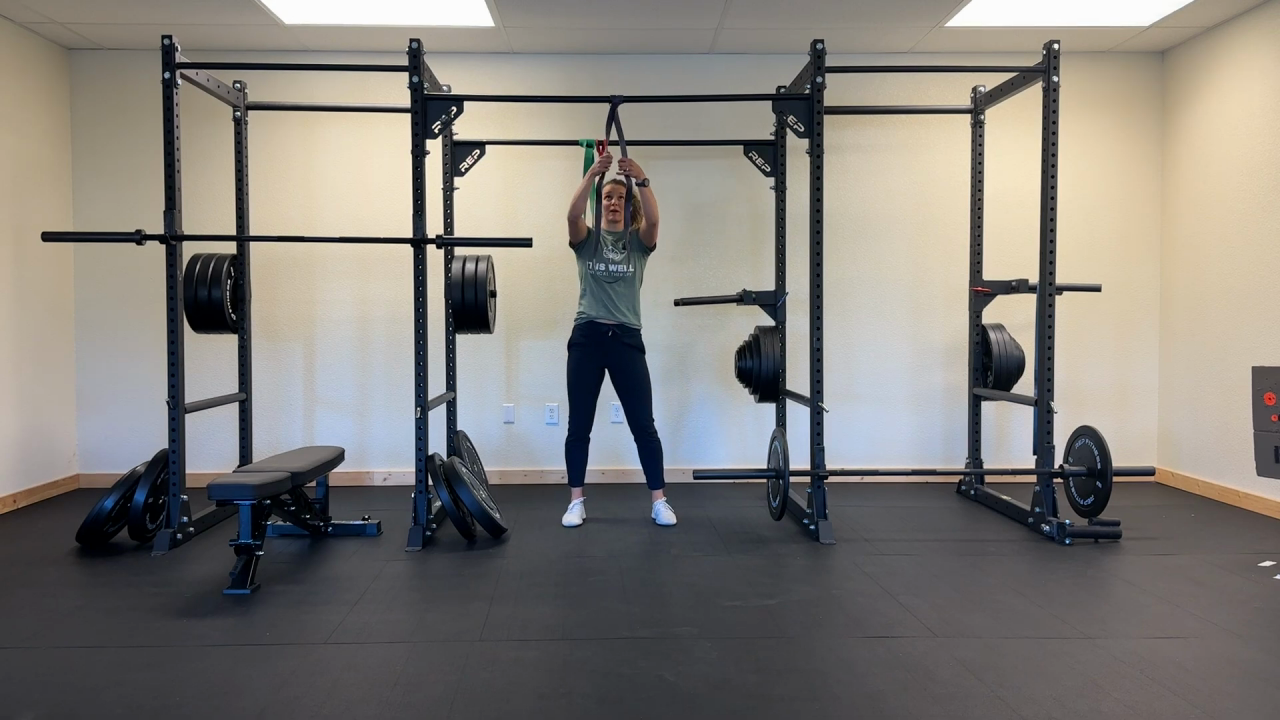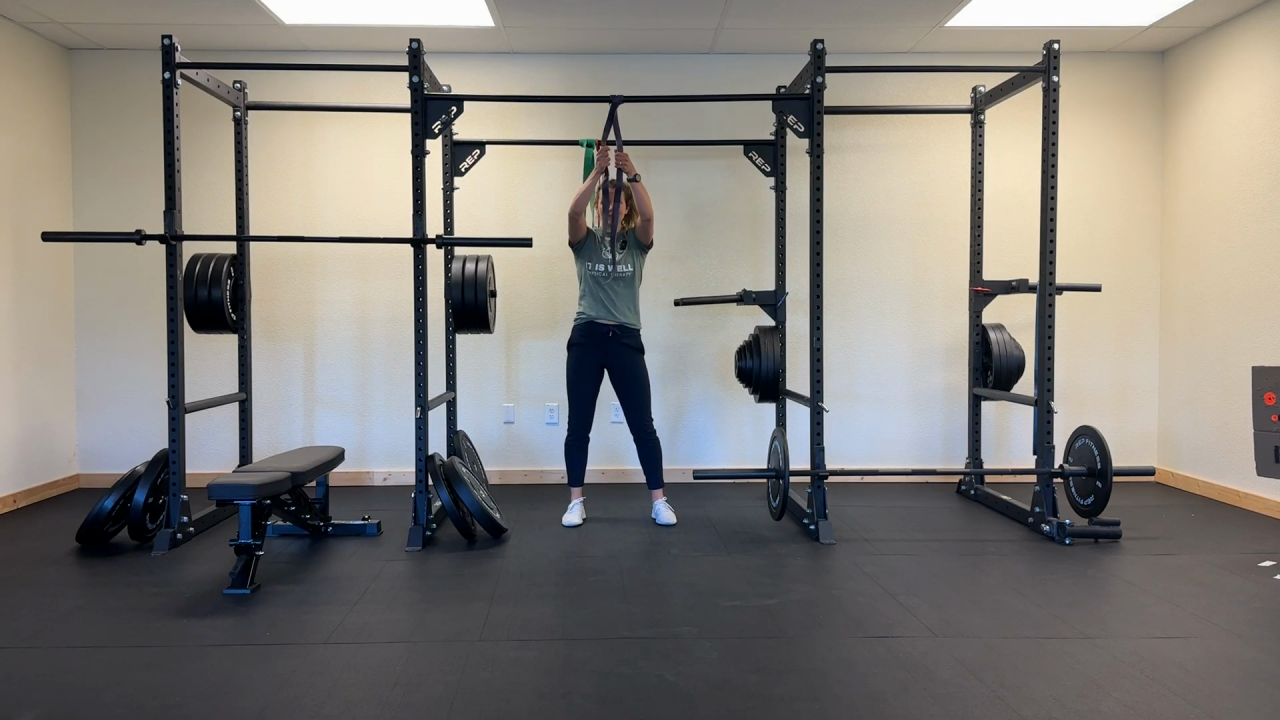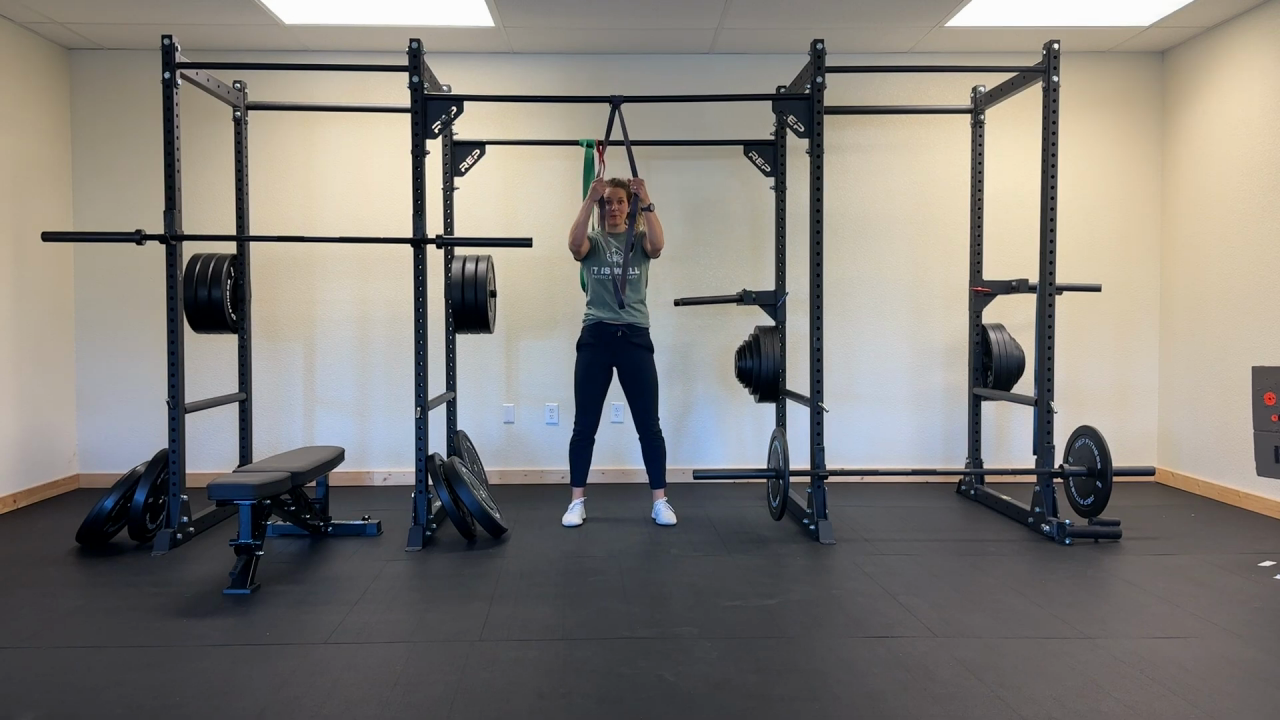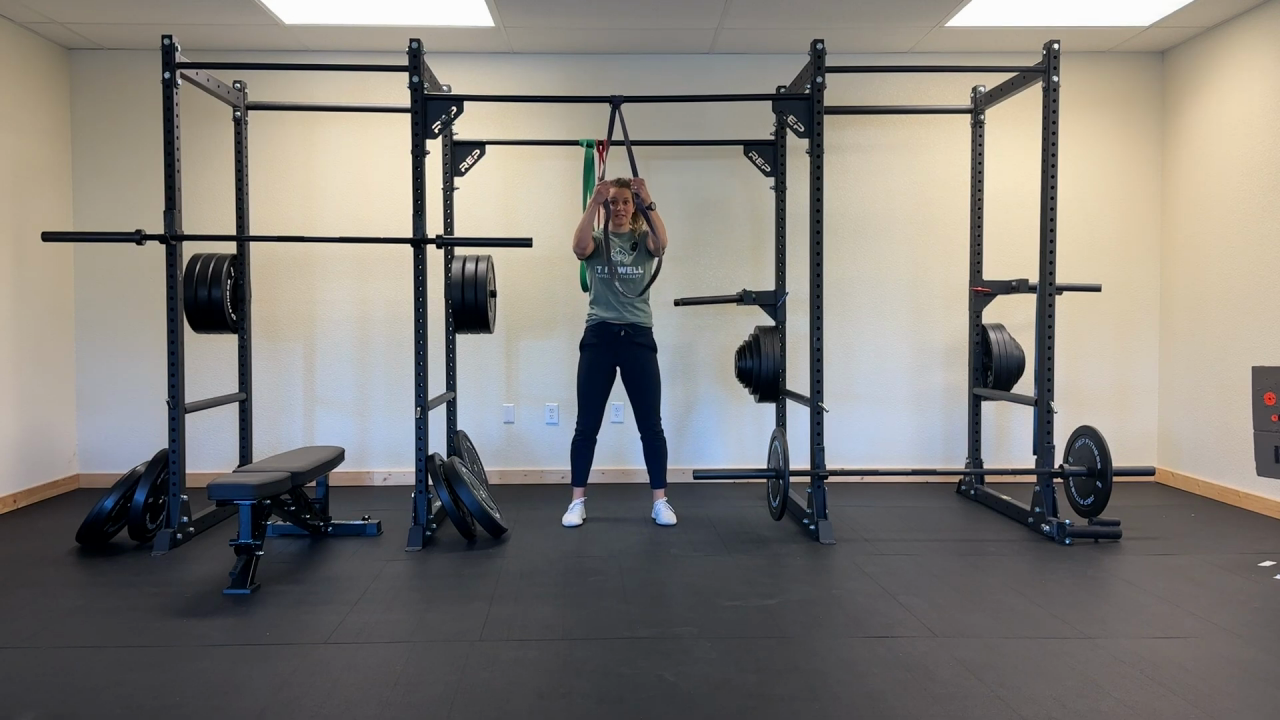
dt=0.3s
person 1, frame 1
left shoulder: (639, 240)
right shoulder: (586, 239)
left elbow: (653, 220)
right elbow: (572, 214)
left wrist: (642, 179)
right wrist: (591, 174)
left hip: (627, 339)
right hip: (587, 338)
left knee: (643, 425)
right knee: (579, 426)
left ankle: (659, 501)
right ankle: (576, 502)
person 1, frame 2
left shoulder: (637, 241)
right shoulder: (585, 240)
left elbow: (648, 216)
right elbow: (573, 213)
left wrist: (632, 175)
right wrist: (596, 172)
left hip: (626, 340)
right hip: (587, 338)
left knee: (642, 425)
right knee: (578, 425)
left ankle: (659, 501)
right ankle: (576, 501)
person 1, frame 3
left shoulder: (639, 240)
right shoulder: (592, 242)
left elbow: (658, 244)
right elbow: (575, 245)
left wrist: (646, 200)
right wrist: (589, 199)
left hip: (635, 339)
right hip: (596, 338)
left knee: (649, 425)
right knee: (584, 425)
left ankle: (659, 501)
right ankle: (577, 501)
person 1, frame 4
left shoulder: (644, 240)
right shoulder: (597, 241)
left elbow: (661, 244)
right elbow: (578, 248)
left wrist: (648, 201)
right wrist: (592, 203)
left hip: (638, 338)
right hip: (599, 337)
left knee: (650, 425)
right knee: (587, 424)
left ankle: (660, 501)
right ankle: (577, 501)
